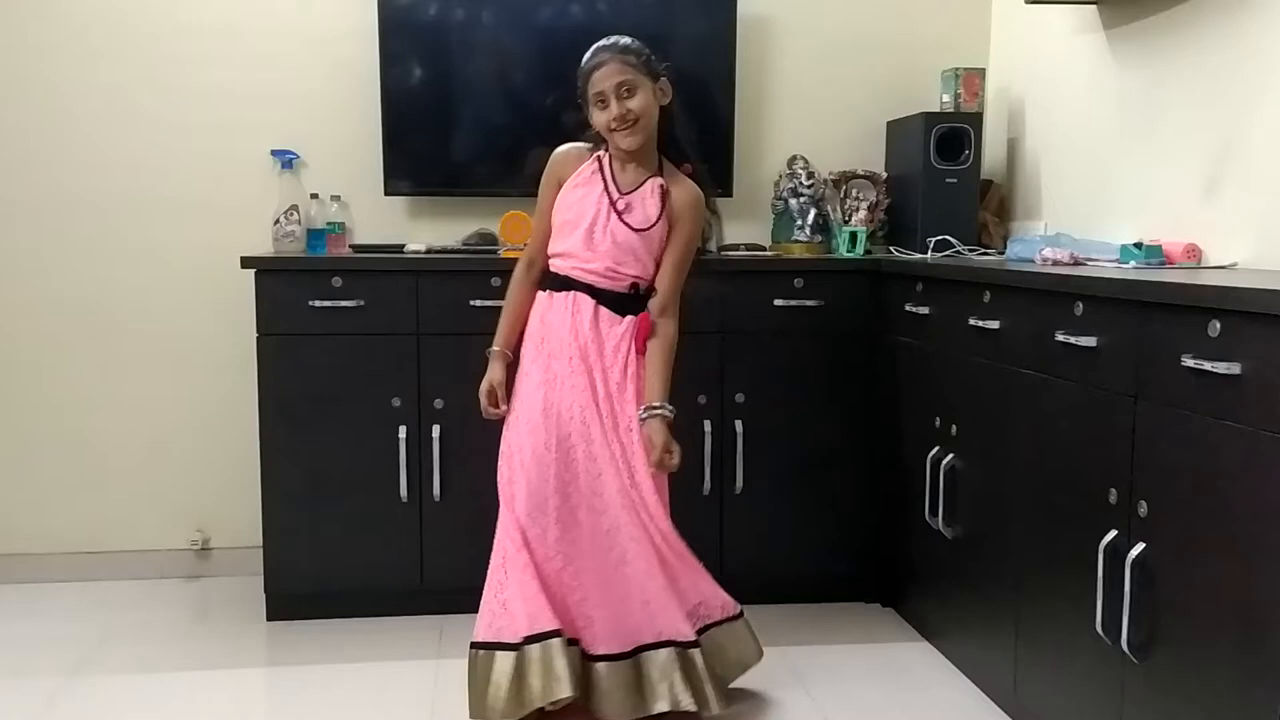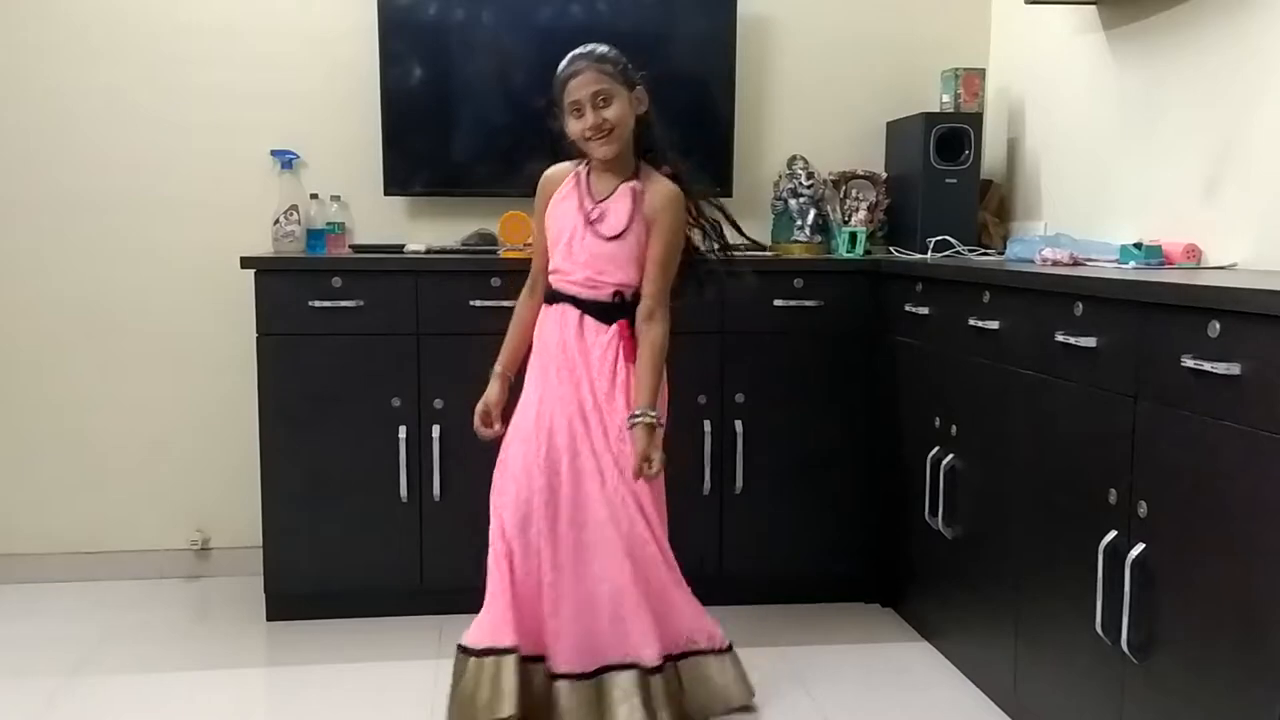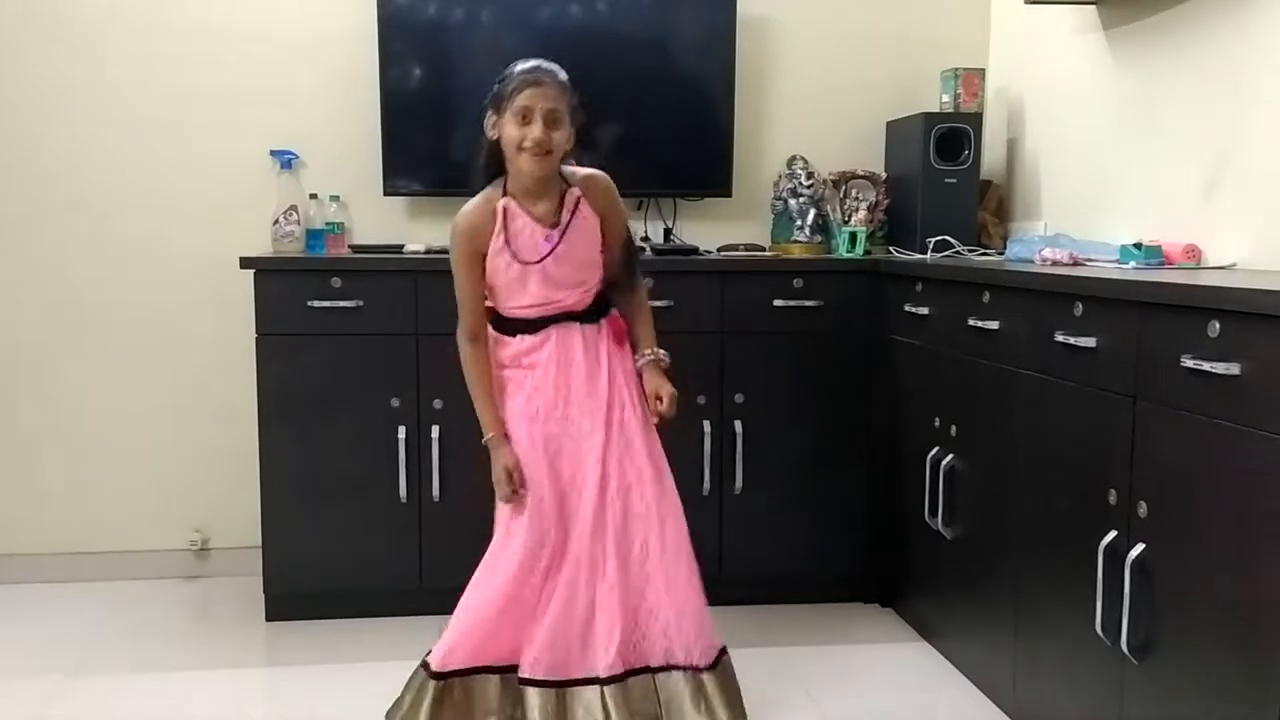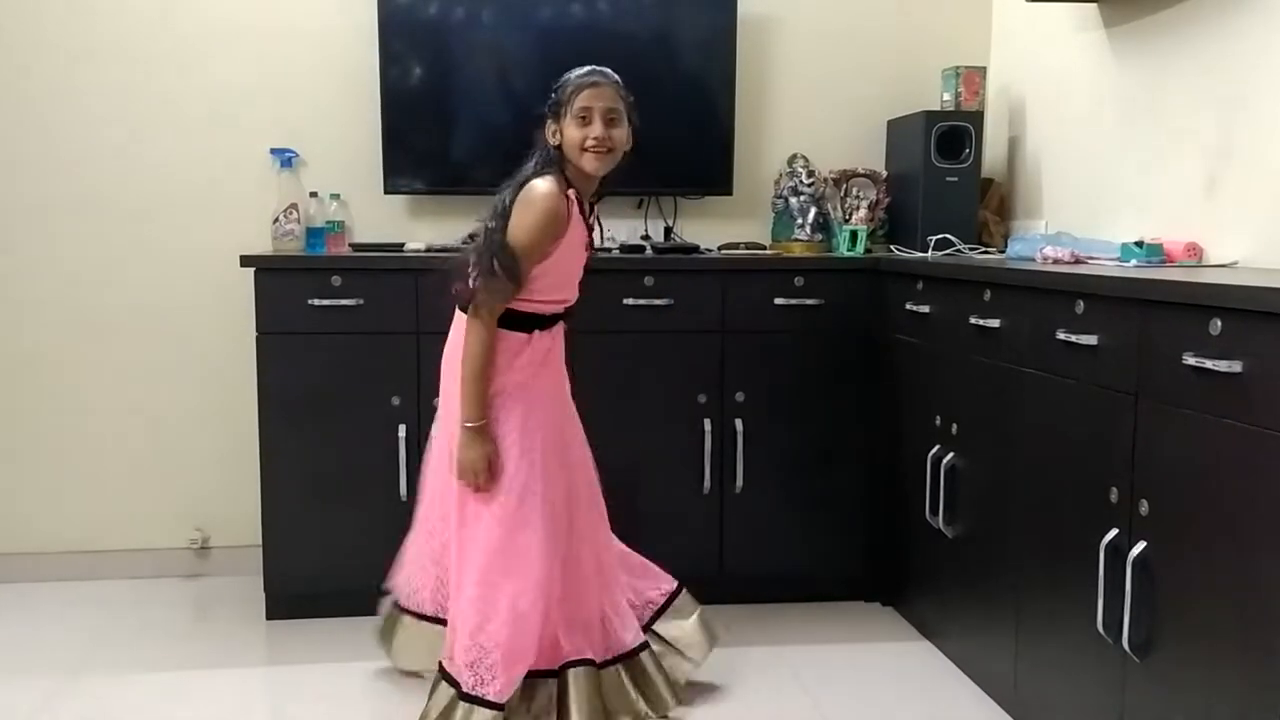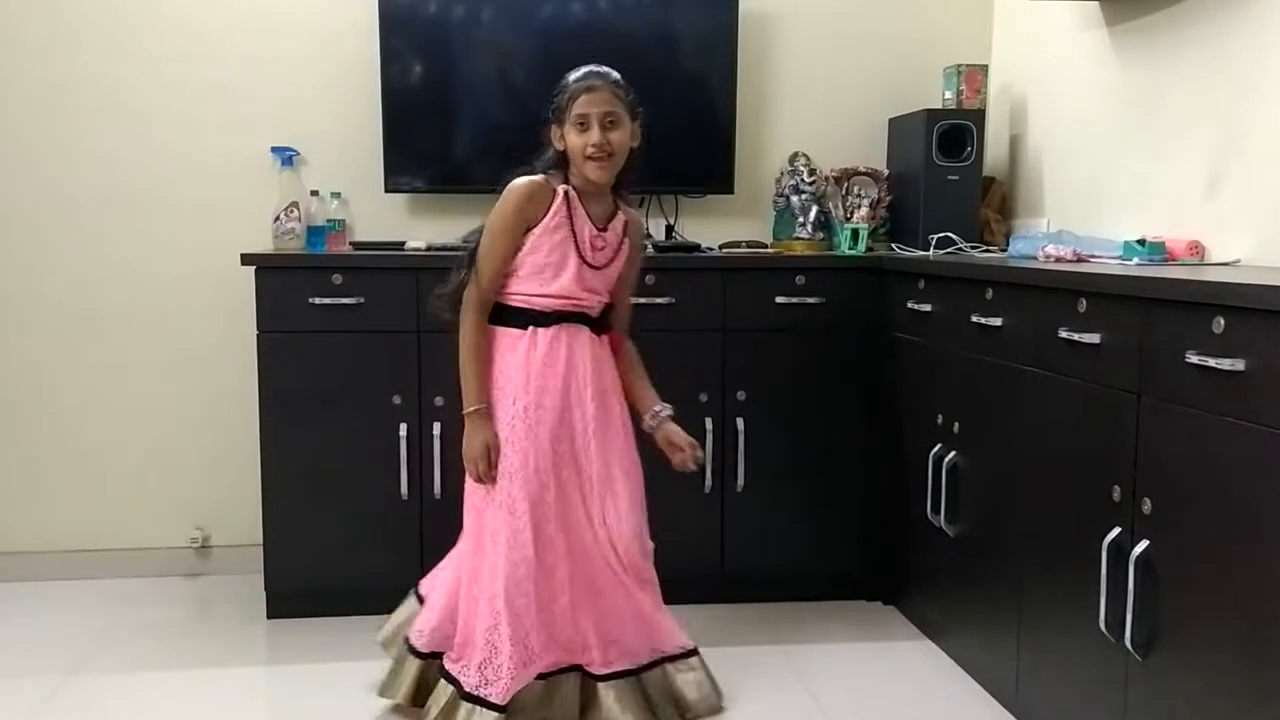
dt=0.4s
person 1, frame 1
left shoulder: (683, 198)
right shoulder: (567, 164)
left elbow: (664, 315)
right elbow: (531, 266)
left wrist: (656, 411)
right wrist: (499, 356)
left hip: (621, 360)
right hip: (551, 350)
left knee: (625, 516)
right knee: (541, 510)
person 1, frame 2
left shoulder: (660, 197)
right shoulder: (556, 184)
left elbow: (654, 318)
right elbow: (537, 291)
left wrist: (647, 418)
right wrist: (500, 378)
left hip: (615, 372)
right hip: (553, 370)
left knee: (620, 533)
right knee: (529, 523)
person 1, frame 3
left shoulder: (597, 191)
right shoulder: (479, 221)
left elbow: (627, 278)
right elbow: (472, 335)
left wrist: (651, 362)
right wrist: (497, 440)
left hip: (605, 375)
right hip: (527, 385)
left knee: (627, 530)
right knee: (532, 541)
person 1, frame 4
left shoulder: (576, 201)
right shoulder: (544, 198)
right elbow: (482, 312)
right wrist: (472, 426)
left hip: (533, 366)
right hip: (496, 374)
left knee: (557, 517)
right knee: (513, 535)
person 1, frame 5
left shoulder: (629, 228)
right shoulder: (527, 197)
left elbow: (616, 333)
right elbow: (475, 305)
left wrist: (659, 419)
right wrist: (477, 413)
left hip: (591, 386)
right hip: (520, 378)
left knee: (614, 534)
right knee: (517, 540)
